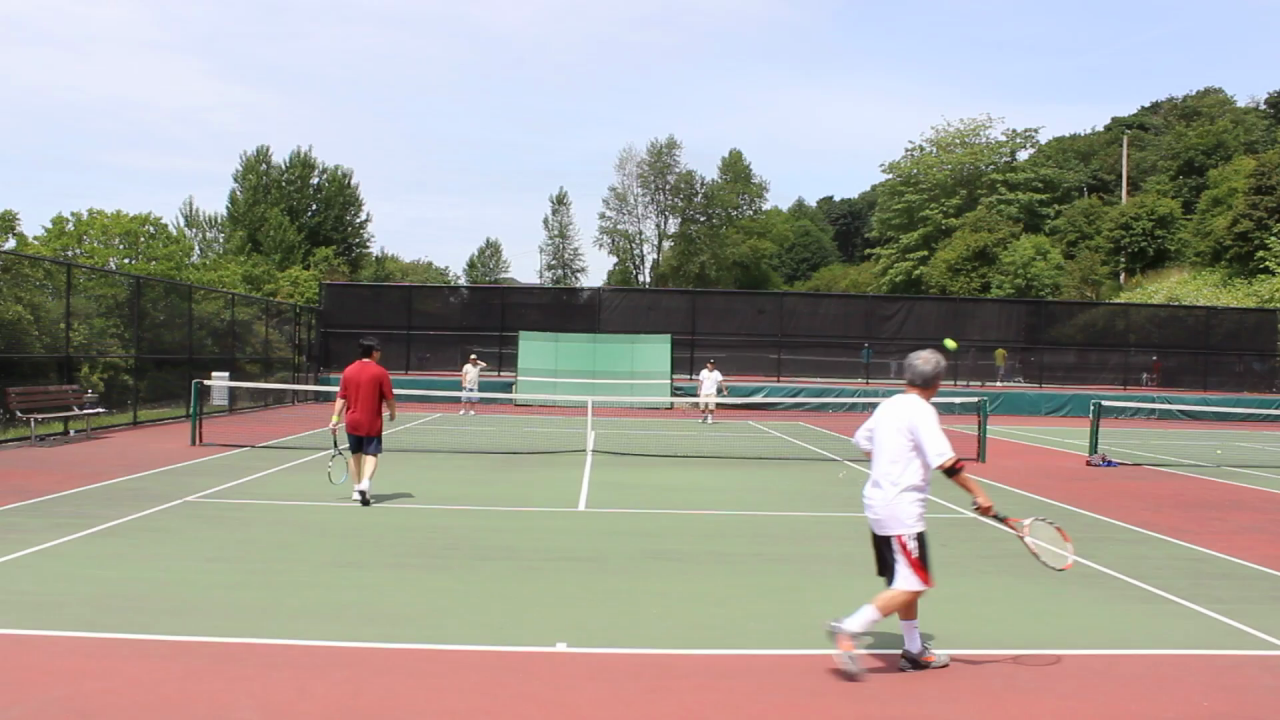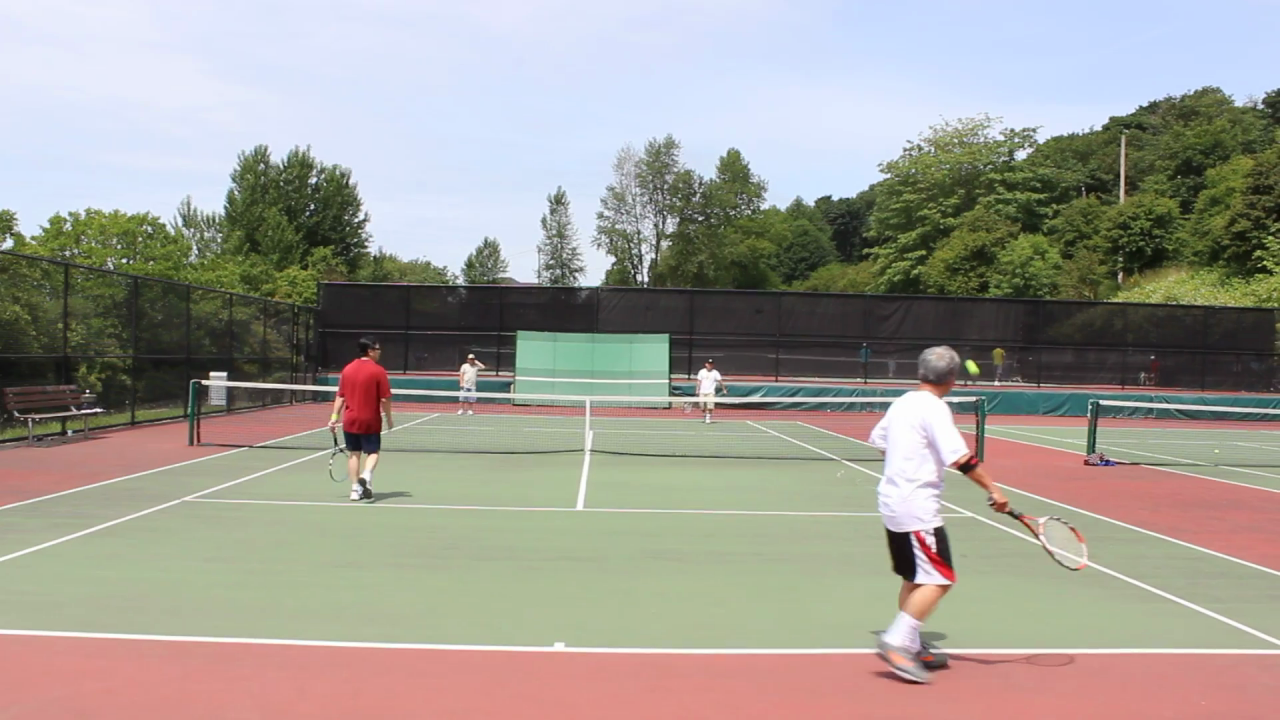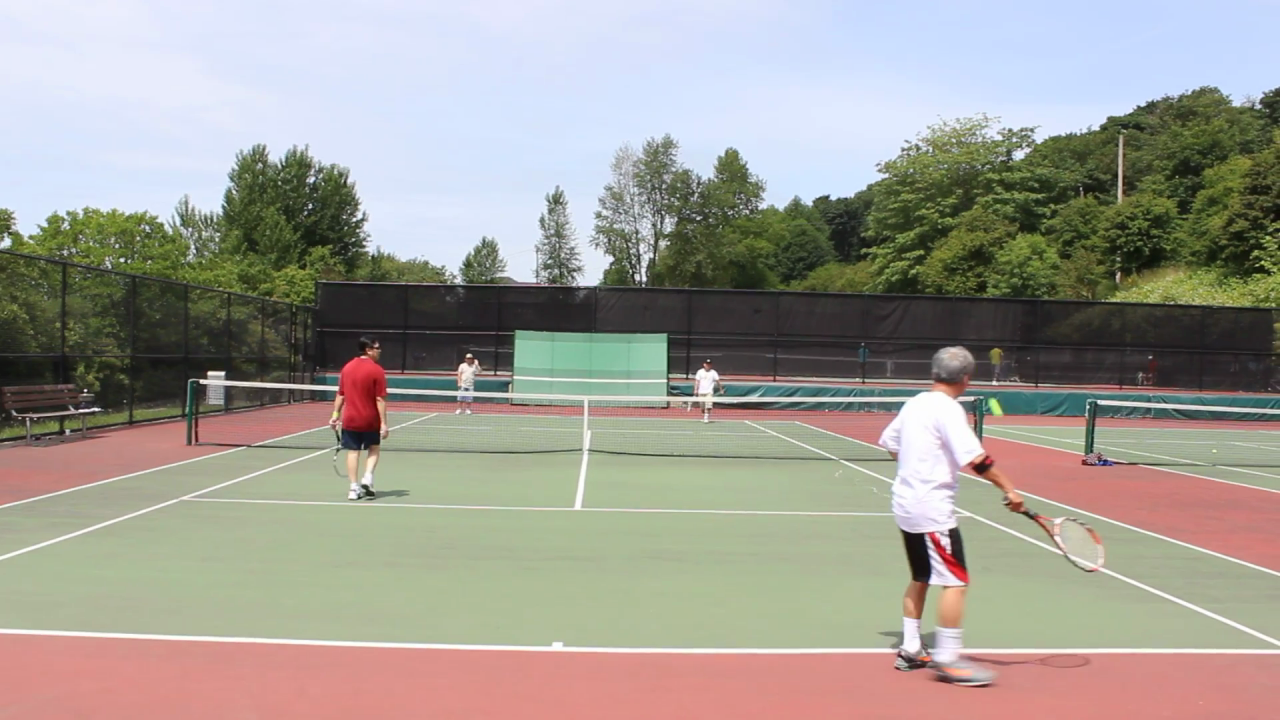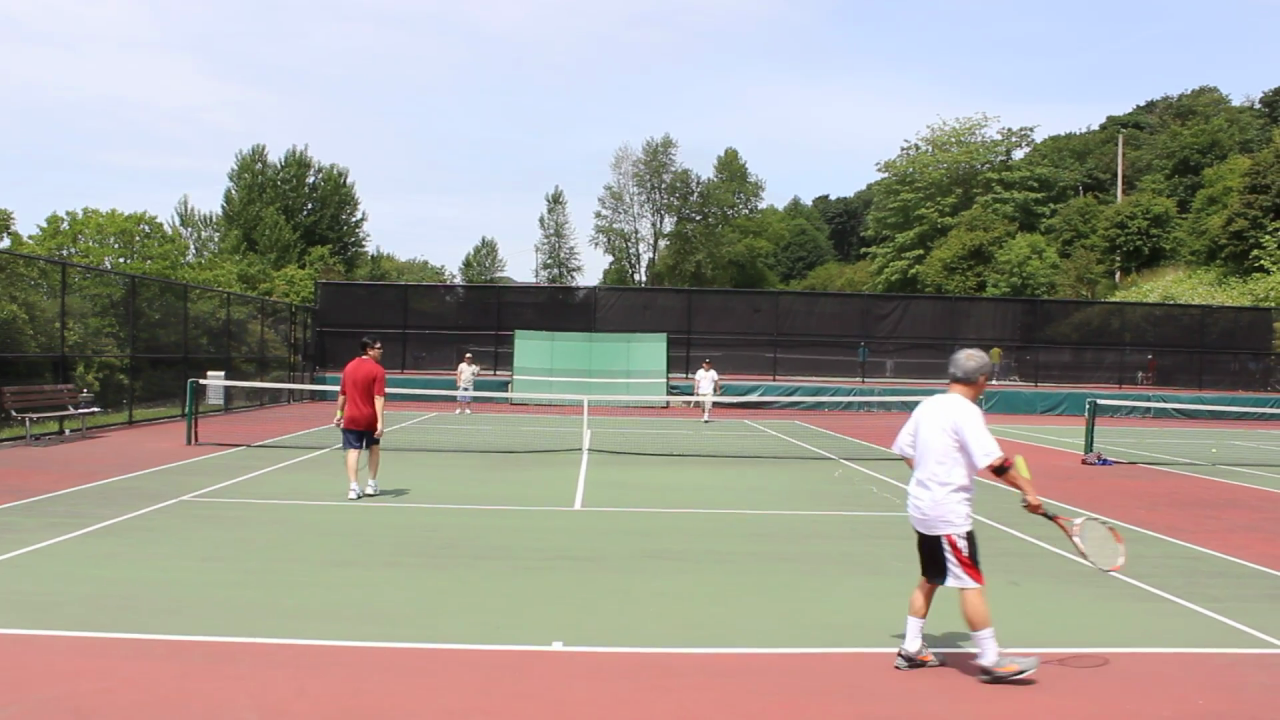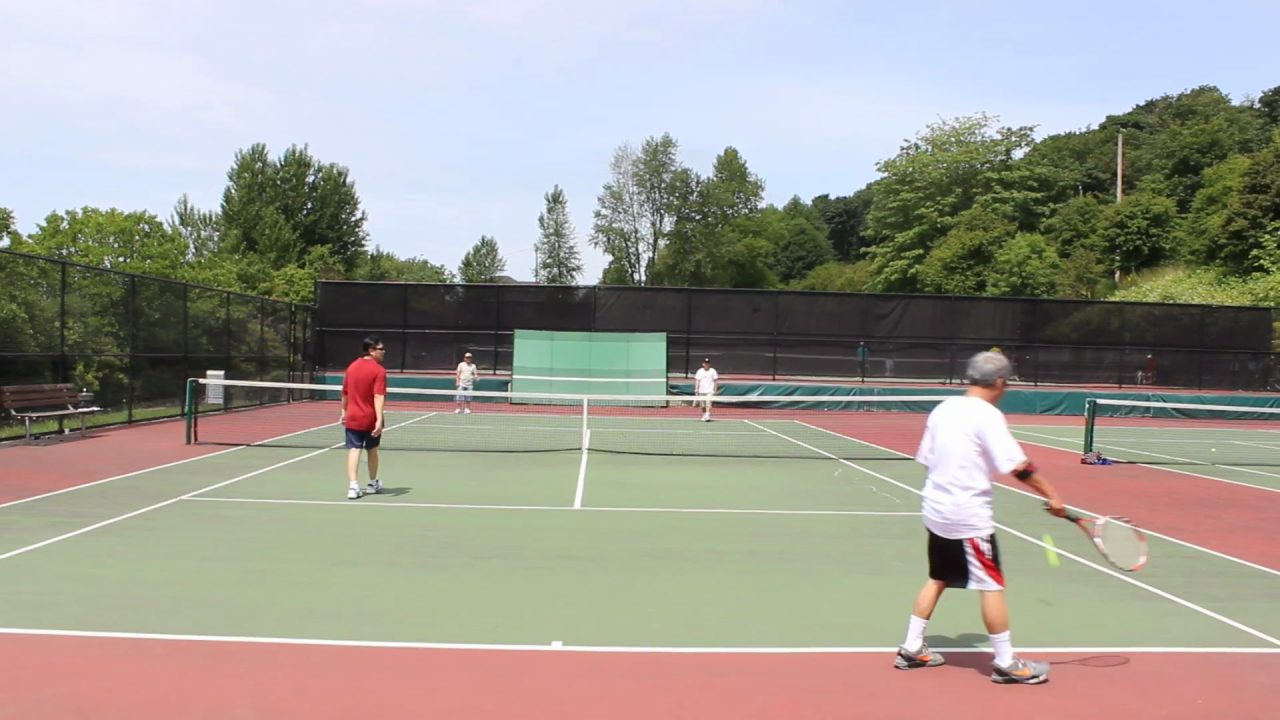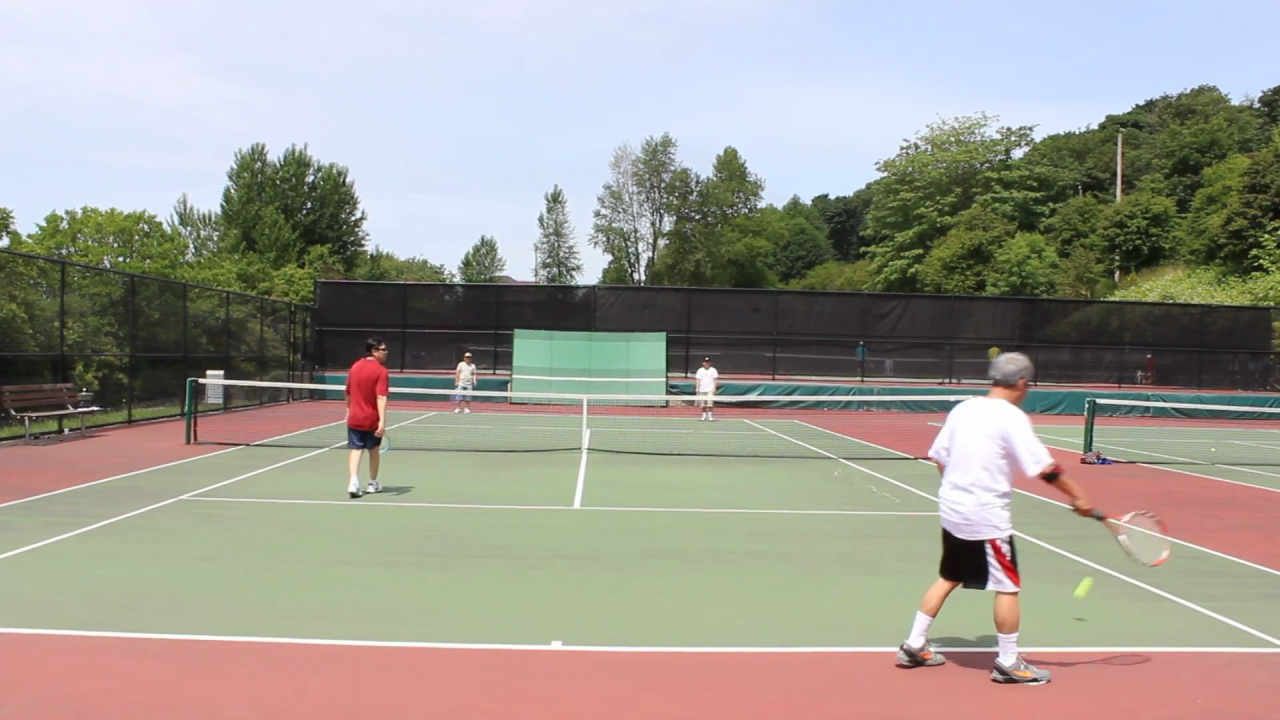
dt=0.1s
person 1, frame 1
left shoulder: (888, 406)
right shoulder: (922, 412)
left elbow: (863, 441)
right elbow: (946, 461)
right wrist: (976, 493)
left hip: (881, 505)
right hip: (899, 512)
left knee: (903, 581)
right knee: (912, 586)
left ankle: (913, 650)
right ankle: (849, 628)
person 1, frame 2
left shoulder: (901, 402)
right shoulder: (934, 408)
left elbow: (878, 439)
right elbow: (960, 458)
right wrist: (992, 489)
left hip: (894, 502)
right hip: (915, 507)
left knee: (916, 579)
right knee: (937, 581)
left ankle: (908, 649)
right ankle: (896, 643)
person 1, frame 3
left shoulder: (914, 404)
right shoulder: (948, 409)
left elbow: (889, 442)
right elbow: (974, 457)
right wrist: (1008, 488)
left hip: (907, 504)
right hip: (931, 509)
left knee: (921, 579)
right knee: (954, 583)
left ankle: (911, 649)
right ankle: (948, 659)
person 1, frame 4
left shoulder: (927, 405)
right shoulder: (966, 412)
left elbow: (904, 449)
right elbow: (993, 460)
right wrist: (1027, 490)
left hip: (923, 506)
right hip: (948, 512)
left knee: (930, 579)
right knee: (971, 585)
left ankle: (912, 649)
right ankle: (990, 660)
person 1, frame 5
left shoulder: (943, 409)
right shoulder: (987, 416)
left elbow: (925, 459)
right elbow: (1016, 464)
right wrist: (1050, 494)
left hip: (936, 510)
right hip: (967, 516)
left knee: (938, 579)
right knee: (992, 586)
left ankle: (911, 649)
right ankle: (1006, 662)
person 1, frame 6
left shoulder: (962, 409)
right shoulder: (1012, 417)
left elbow: (939, 456)
right elbow: (1043, 466)
right wrist: (1076, 495)
left hip: (953, 509)
right hip: (986, 517)
left knee: (949, 578)
right knee: (1007, 588)
left ankle: (914, 645)
right ankle: (1009, 663)
